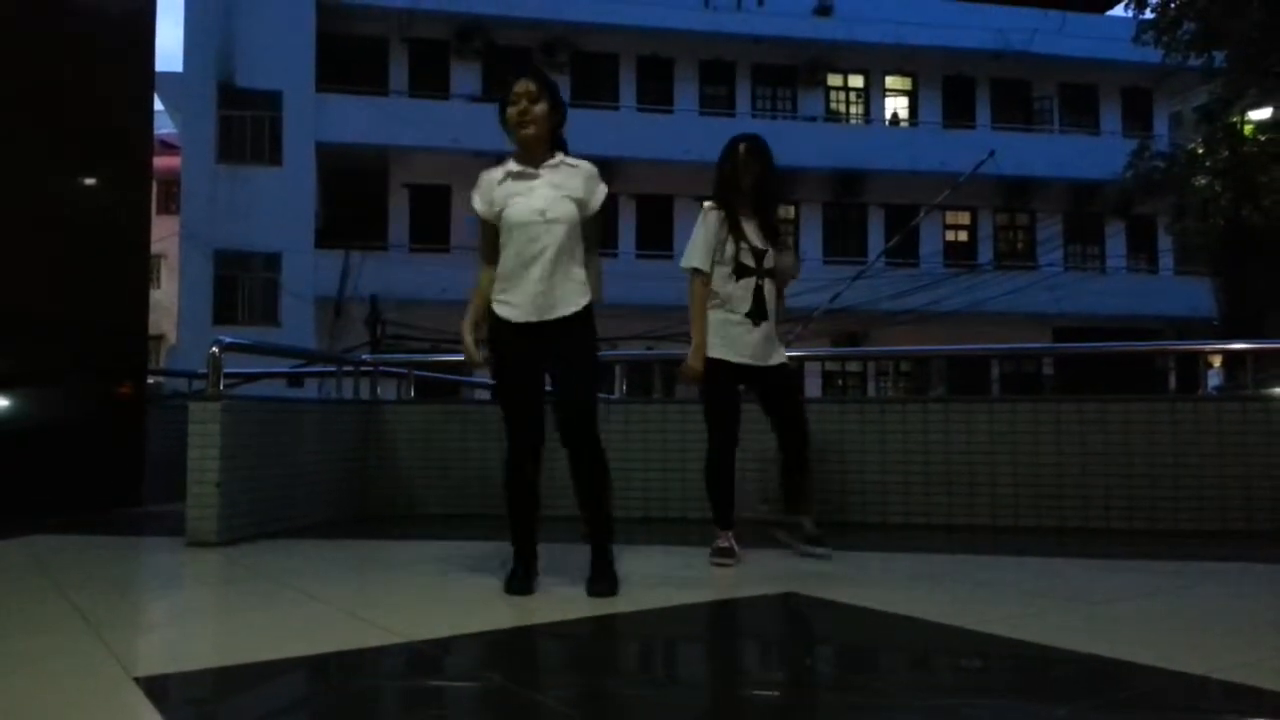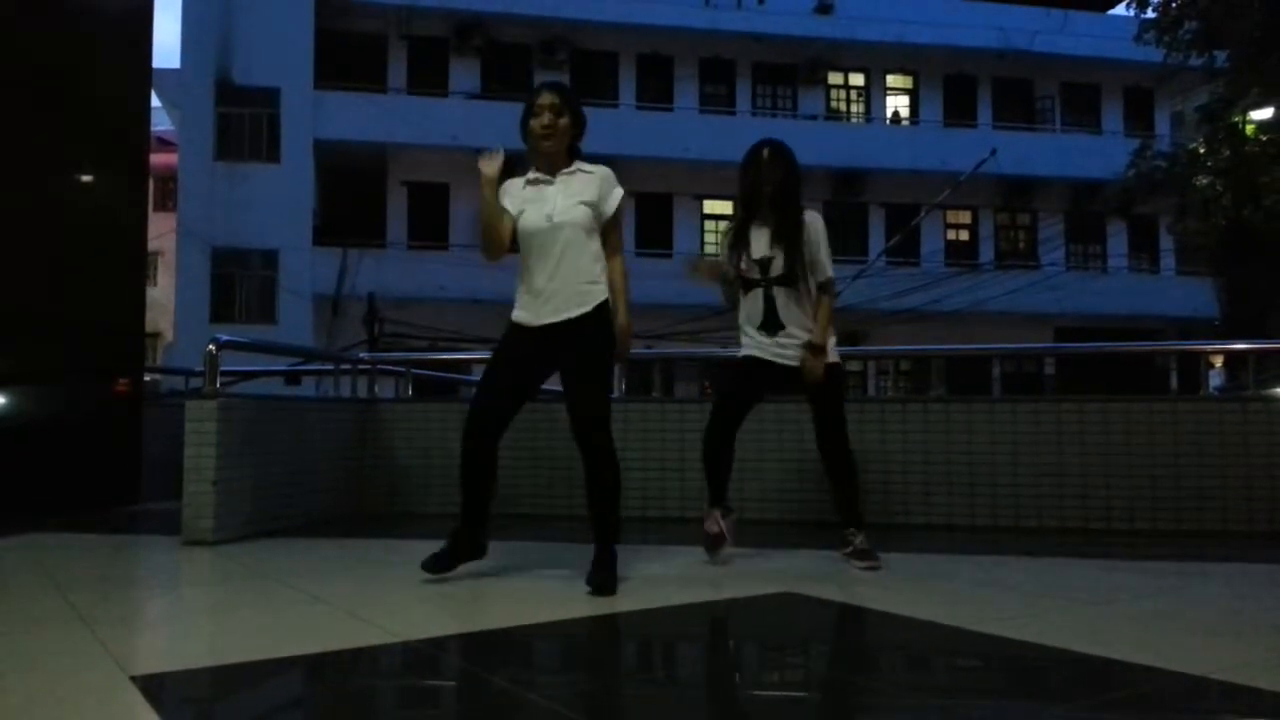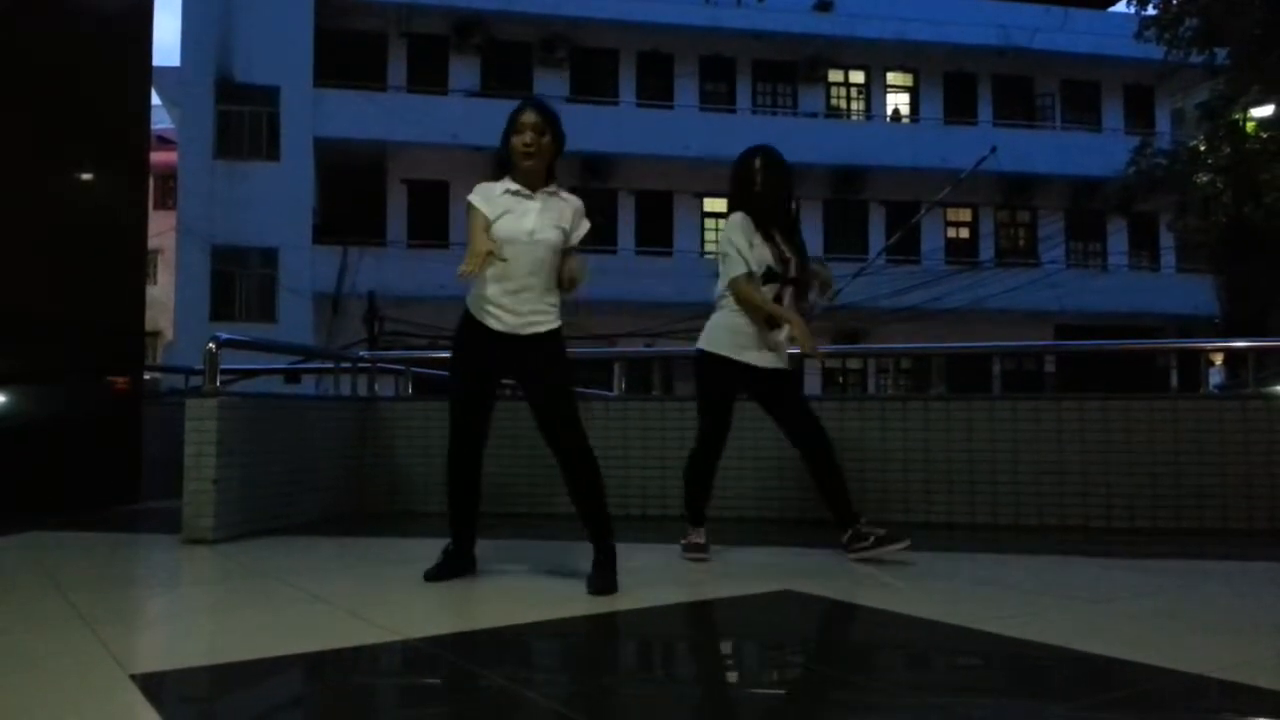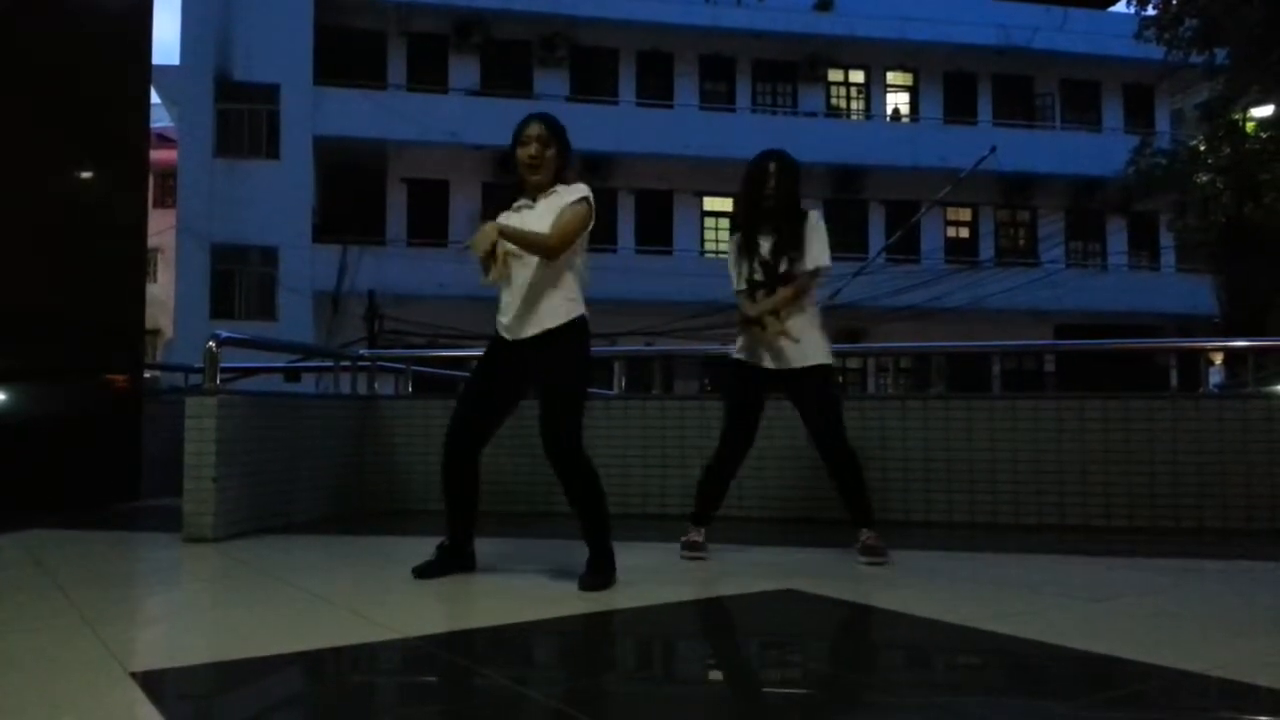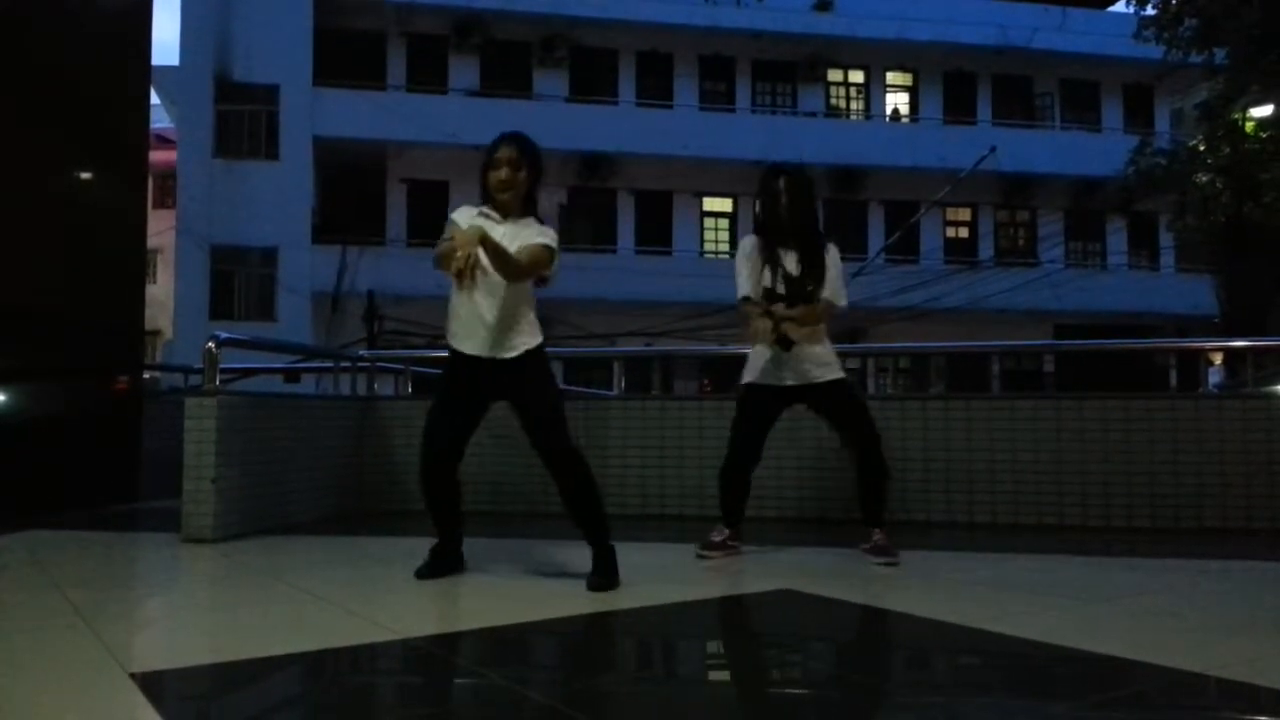
dt=0.4s
person 1, frame 1
left shoulder: (583, 175)
right shoulder: (493, 183)
left elbow: (590, 253)
right elbow: (491, 263)
left wrist: (593, 311)
right wrist: (470, 322)
left hip: (570, 319)
right hip: (512, 325)
left knee: (581, 433)
right knee: (523, 440)
left ankle: (601, 552)
right ankle: (523, 558)
person 1, frame 2
left shoulder: (599, 180)
right shoulder: (514, 190)
left elbow: (613, 254)
right elbow: (495, 248)
left wrist: (621, 313)
right wrist: (487, 184)
left hip: (586, 322)
right hip: (528, 325)
left knee: (593, 437)
right knee: (480, 424)
left ankle: (605, 555)
right ankle: (470, 534)
person 1, frame 3
left shoulder: (570, 207)
right shoulder: (487, 195)
left elbow: (564, 275)
right elbow: (476, 242)
left wrist: (572, 277)
right wrist: (479, 251)
left hip: (541, 338)
right hip: (481, 330)
left knee: (569, 441)
right knee: (464, 441)
left ankle: (604, 553)
right ankle: (461, 548)
person 1, frame 4
left shoulder: (576, 197)
right shoulder: (511, 213)
left elbow: (552, 246)
right elbow: (491, 260)
left wrist: (498, 229)
right wrist: (492, 248)
left hip: (562, 337)
right hip: (509, 340)
left knee: (562, 446)
right knee: (460, 439)
left ankle: (601, 553)
right ankle: (459, 547)
person 1, frame 5
left shoulder: (540, 235)
right shoulder: (465, 216)
left elbow: (517, 271)
right elbow: (440, 258)
left wrist: (481, 237)
right wrist: (461, 246)
left hip: (521, 358)
right hip: (465, 359)
left knee: (558, 451)
right knee: (435, 461)
left ankle: (603, 553)
right ankle: (448, 549)
person 2, frame 1
left shoulder: (771, 223)
right shoulder: (715, 217)
right elbow: (699, 284)
left wrist: (785, 275)
right wrist: (697, 347)
left hip: (767, 352)
right hip: (722, 351)
left knee: (795, 435)
right knee: (723, 442)
left ankle: (797, 520)
right ankle: (724, 532)
person 2, frame 2
left shoulder: (807, 223)
right shoulder: (736, 233)
left elbow: (825, 290)
right elbow: (734, 294)
left wrist: (817, 345)
right wrist: (715, 274)
left hip: (812, 353)
right hip: (757, 353)
left knee: (834, 443)
right knee: (719, 428)
left ankle: (854, 533)
right ankle: (718, 511)
person 2, frame 3
left shoulder: (787, 235)
right shoulder: (738, 224)
right elbow: (740, 289)
left wrist: (815, 283)
right wrist: (790, 317)
left hip: (770, 358)
right hip: (723, 350)
left knee: (813, 438)
right knee: (710, 441)
left ankle: (854, 530)
right ankle: (695, 530)
person 2, frame 4
left shoulder: (809, 223)
right shoulder: (741, 240)
left elbow: (803, 283)
right elbow: (744, 301)
left wrist: (757, 311)
right wrist: (763, 323)
left hip: (806, 356)
right hip: (751, 357)
left knee: (834, 443)
right knee: (732, 445)
left ankle: (866, 530)
right ankle: (697, 527)
person 2, frame 5
left shoulder: (826, 252)
right shoulder: (752, 247)
left elbow: (823, 310)
right elbow: (749, 308)
left wrist: (773, 314)
right wrist: (786, 327)
left hip: (821, 372)
right hip: (767, 373)
left knee: (868, 443)
right knee: (739, 455)
left ankle: (876, 531)
right ankle: (730, 530)
